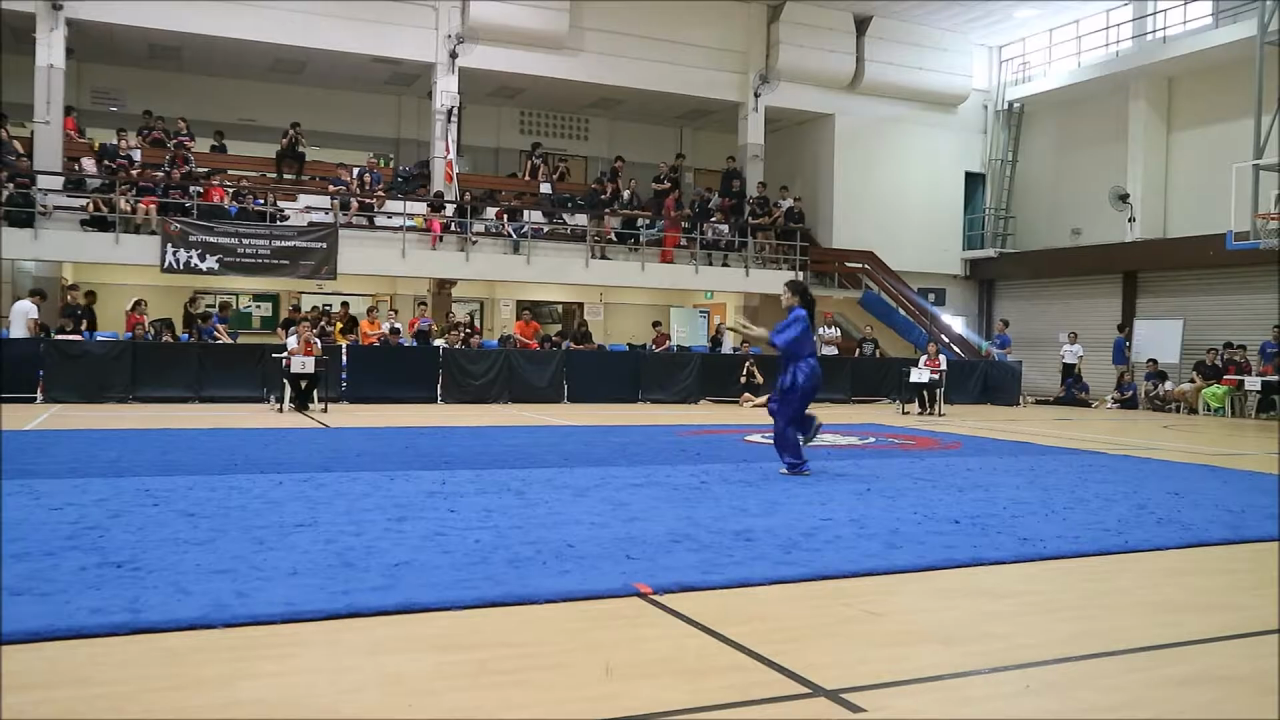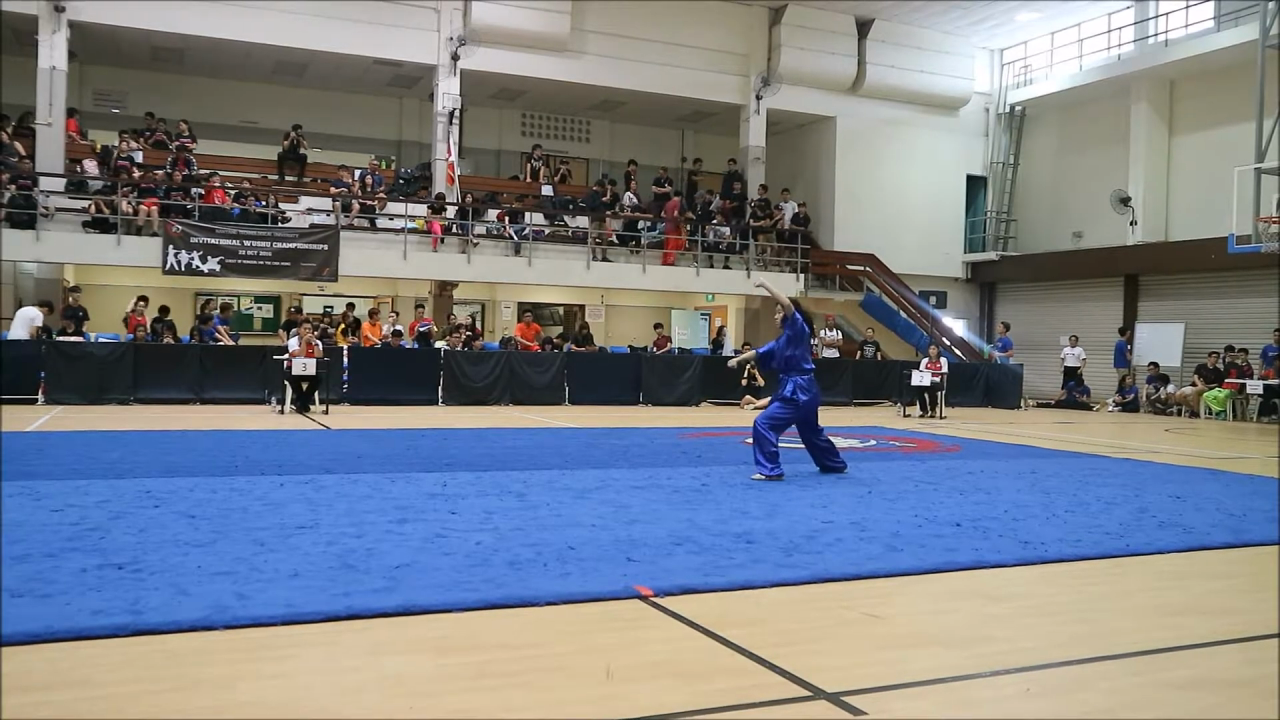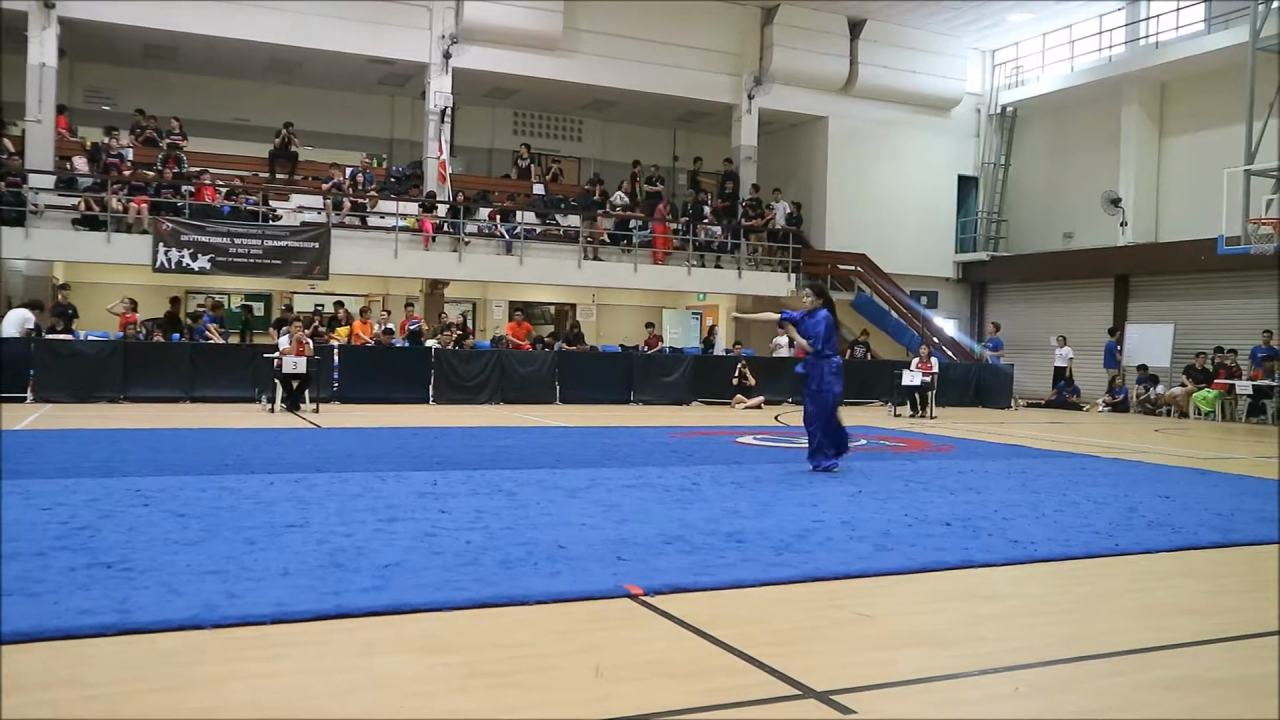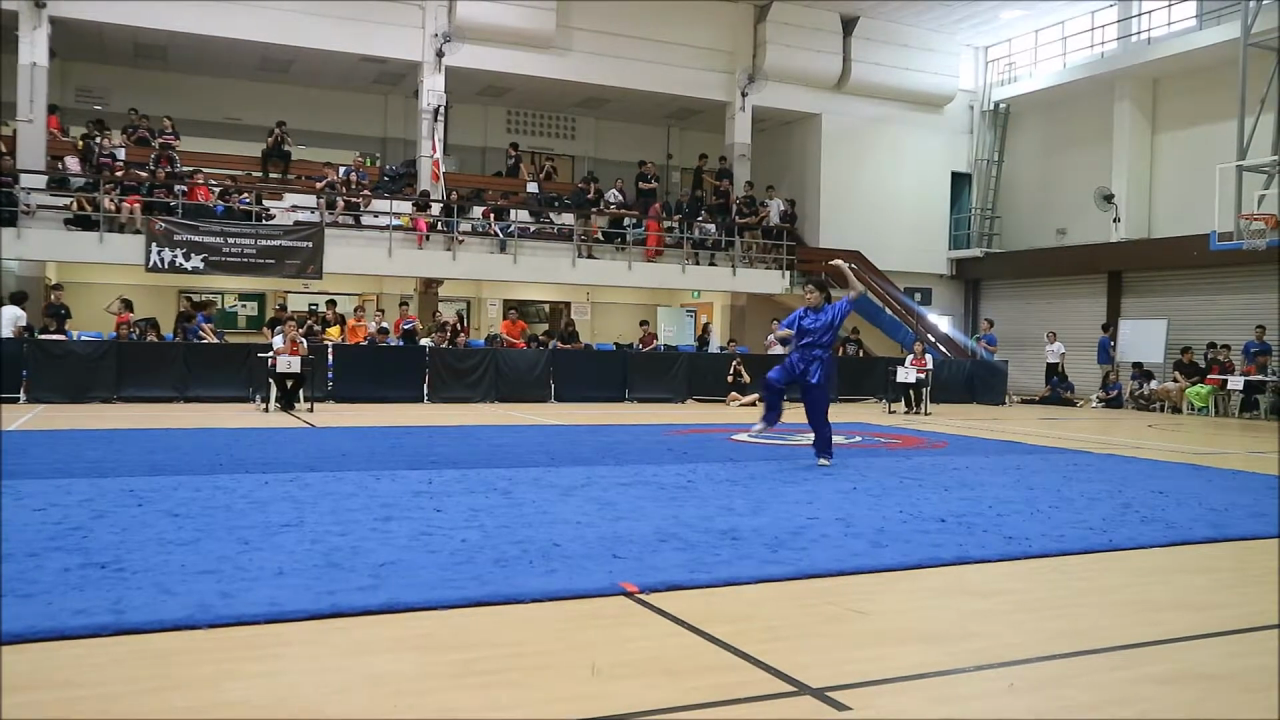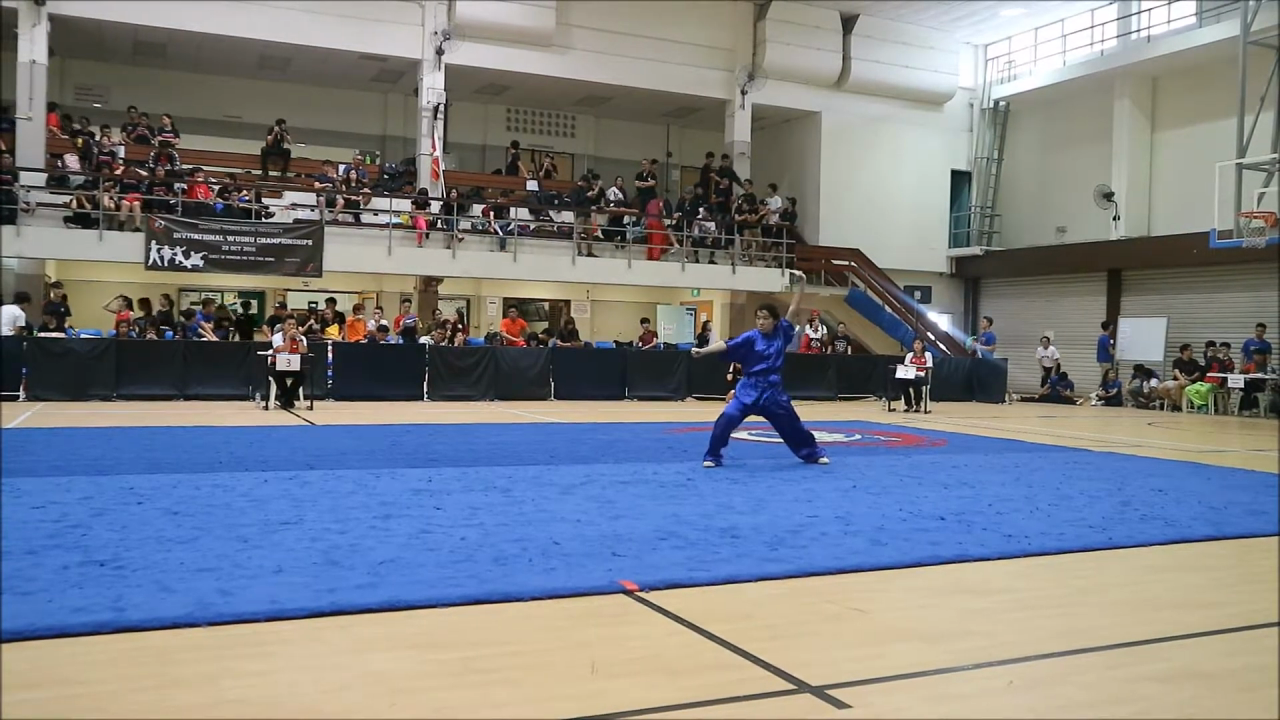
dt=0.7s
person 1, frame 1
left shoulder: (799, 317)
right shoulder: (797, 316)
left elbow: (777, 341)
right elbow: (775, 336)
left wrist: (746, 333)
right wrist: (748, 328)
left hip: (801, 374)
right hip: (802, 373)
left knee: (786, 421)
right knee: (777, 407)
left ankle: (797, 466)
right ankle: (808, 422)
person 1, frame 2
left shoulder: (798, 331)
right shoulder: (784, 339)
left elbow: (787, 304)
right elbow: (761, 352)
left wrist: (765, 285)
right wrist: (737, 358)
left hip: (798, 392)
right hip: (803, 391)
left knee: (763, 424)
right knee: (812, 433)
left ankle: (770, 470)
right ankle: (836, 464)
person 1, frame 3
left shoulder: (823, 318)
right shoulder: (803, 317)
left elbow: (810, 348)
right elbow: (773, 317)
left wrist: (793, 333)
right wrist: (742, 316)
left hip: (827, 372)
right hip: (814, 371)
left knee: (822, 419)
right knee: (814, 419)
right ankle: (825, 460)
person 1, frame 4
left shoulder: (834, 310)
right shoulder: (800, 314)
left elbow: (856, 290)
right elbow: (781, 332)
left wrist: (843, 267)
right wrist: (781, 333)
left hip: (818, 364)
right hip: (796, 359)
left knee: (817, 413)
right knee: (771, 381)
left ankle: (823, 453)
right ankle: (771, 417)
person 1, frame 5
left shoulder: (782, 333)
right shoulder: (750, 338)
left elbow: (794, 309)
right elbow: (727, 345)
left wrist: (801, 284)
right wrist: (703, 351)
left hip: (773, 390)
right hip: (749, 389)
left knee: (792, 425)
right knee: (728, 418)
left ankle: (814, 453)
right ankle: (712, 456)
